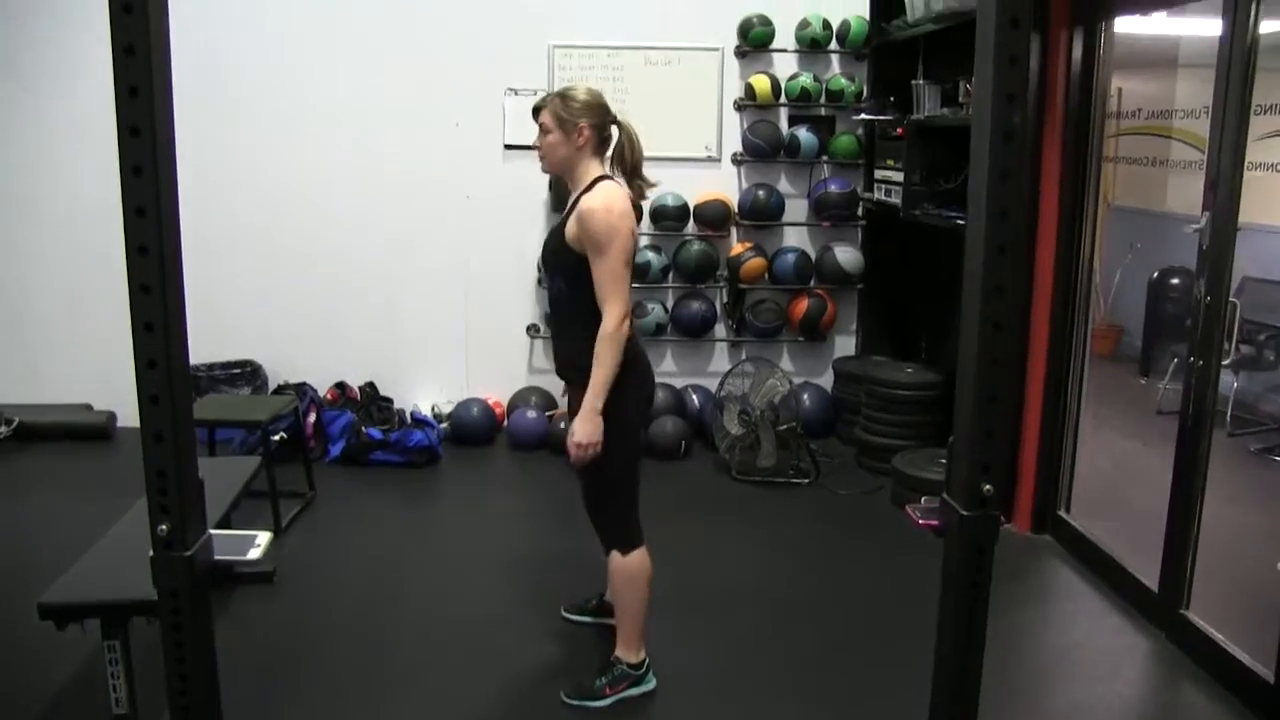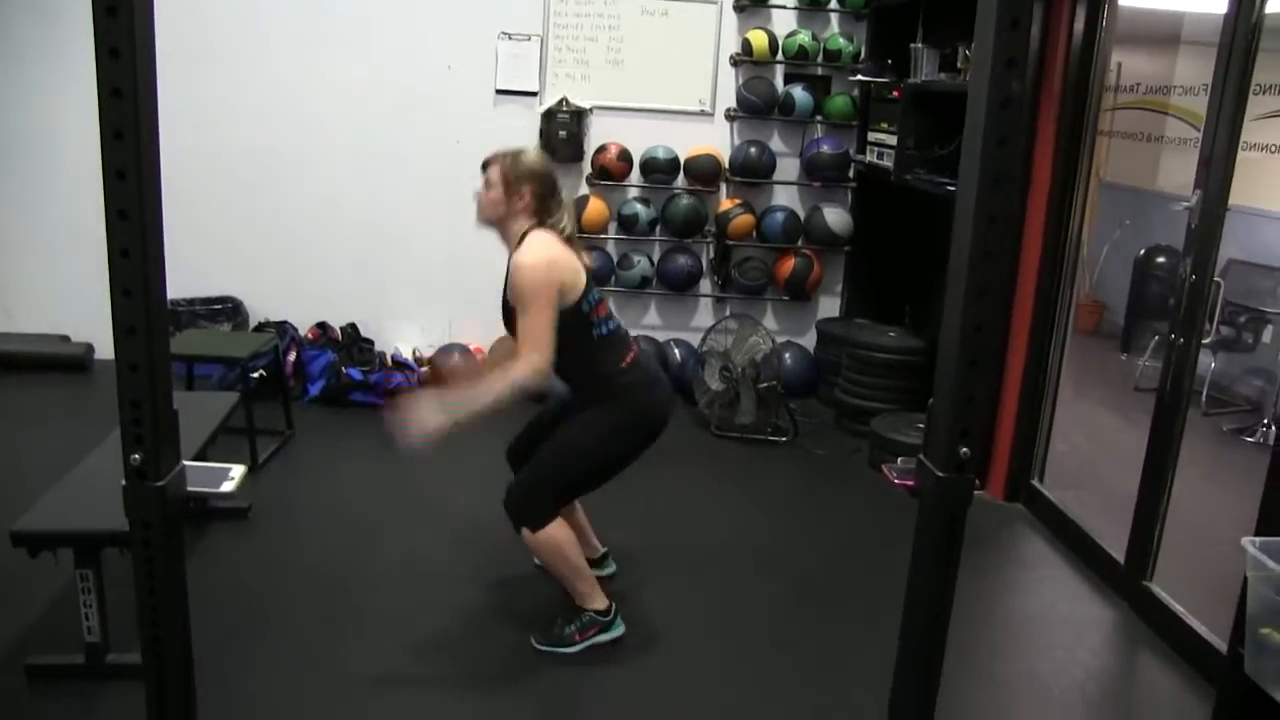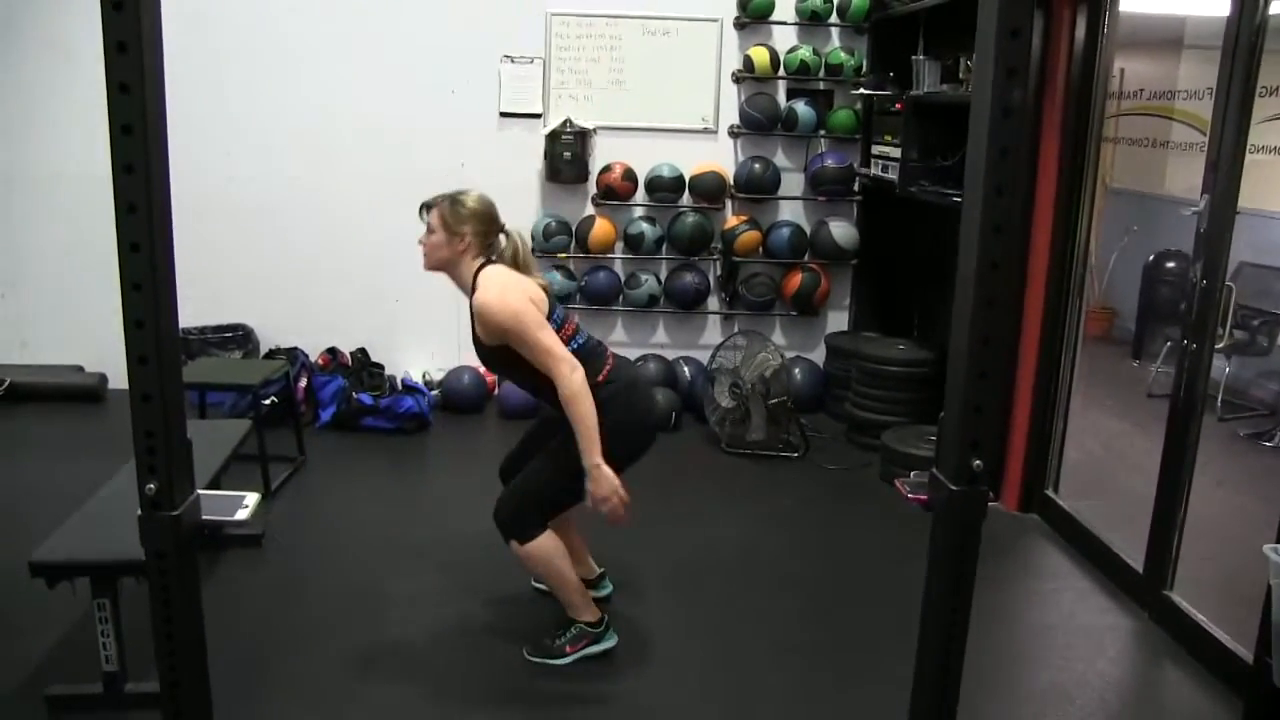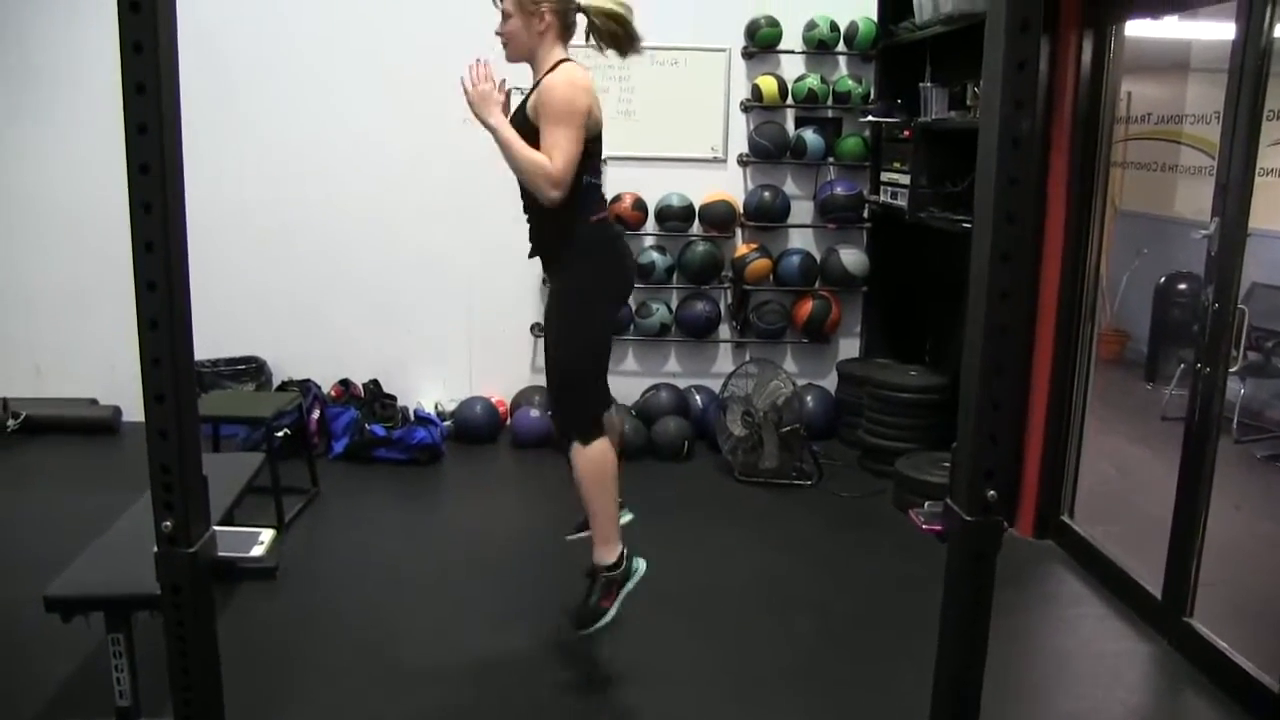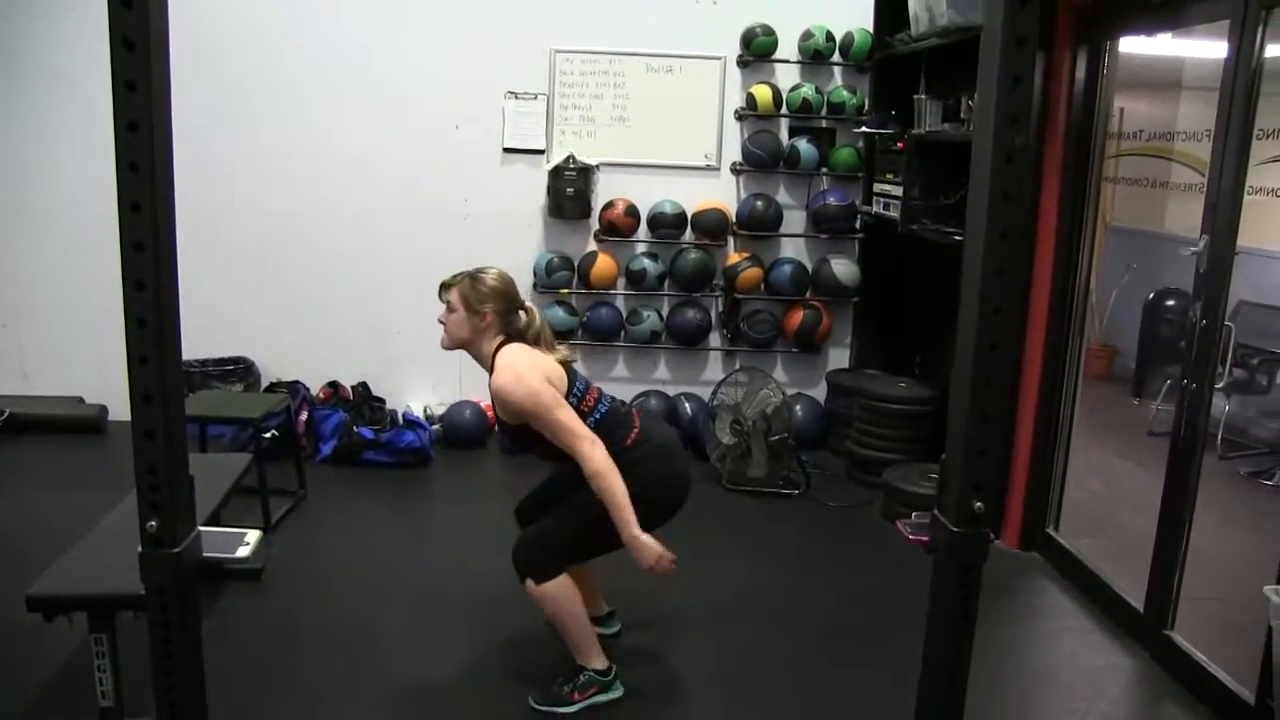
dt=1s
person 1, frame 1
left shoulder: (603, 204)
right shoulder: (588, 197)
left elbow: (615, 318)
left wrist: (591, 412)
left hip: (611, 384)
right hip: (594, 376)
left knee: (617, 518)
right knee: (601, 504)
left ankle: (631, 665)
right ankle: (617, 600)
person 1, frame 2
left shoulder: (534, 261)
right shoulder: (536, 248)
left elbow: (533, 367)
right elbow: (542, 348)
left wrist: (447, 407)
right wrist: (462, 387)
left hip: (630, 401)
right hip: (612, 386)
left knee: (527, 500)
right knee: (524, 459)
left ankle: (596, 614)
right ankle: (590, 555)
person 1, frame 3
left shoulder: (491, 297)
right shoulder: (494, 280)
left elbow: (568, 373)
left wrist: (595, 467)
left hip: (617, 410)
right hip: (604, 394)
left knee: (516, 514)
right knee: (516, 478)
left ankle: (589, 624)
right ankle: (588, 575)
person 1, frame 4
left shoulder: (564, 83)
right shoulder: (554, 81)
left elbow: (551, 183)
right elbow: (542, 174)
left wrist: (493, 120)
right wrist: (500, 118)
left hip: (588, 262)
right hip: (581, 259)
left knee: (576, 412)
right knee: (583, 395)
left ankle: (611, 562)
right ankle: (607, 504)
person 1, frame 5
left shoulder: (509, 379)
right shoulder: (513, 356)
left elbow: (589, 450)
left wrist: (633, 536)
left hip: (651, 471)
right hip: (638, 448)
left knee: (534, 554)
right knee: (534, 516)
left ankle: (596, 674)
right ankle: (596, 612)
